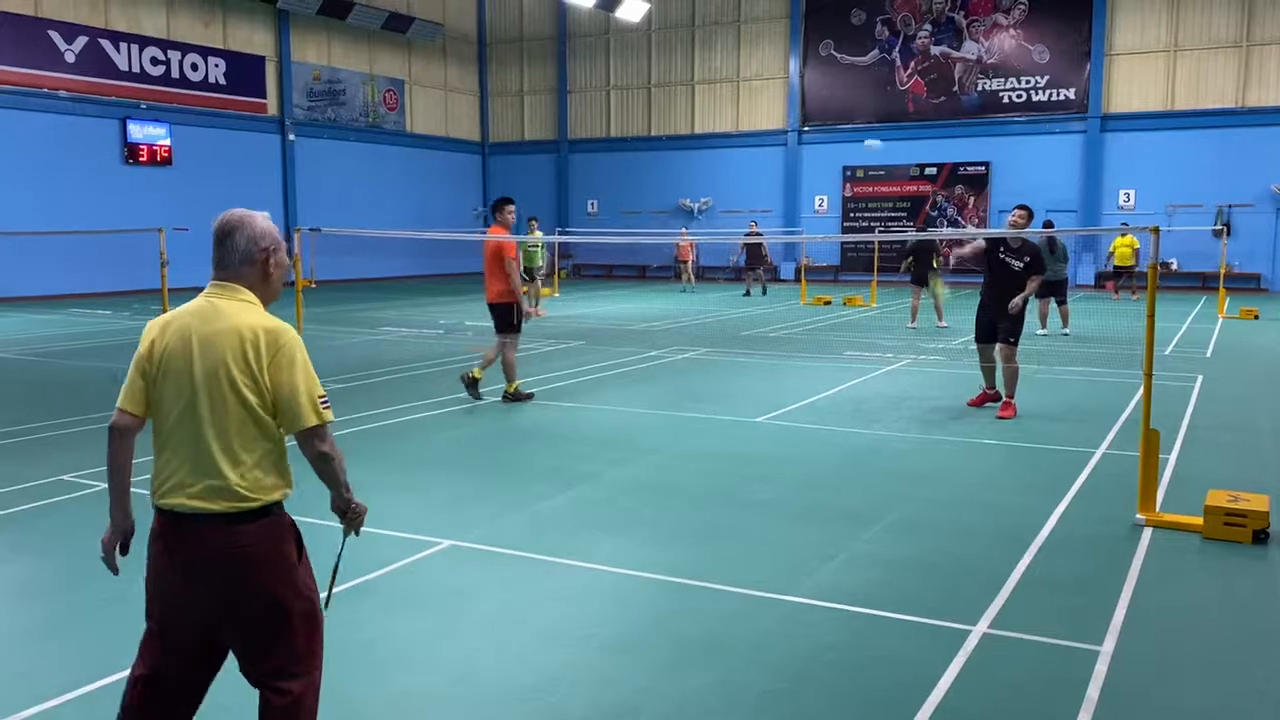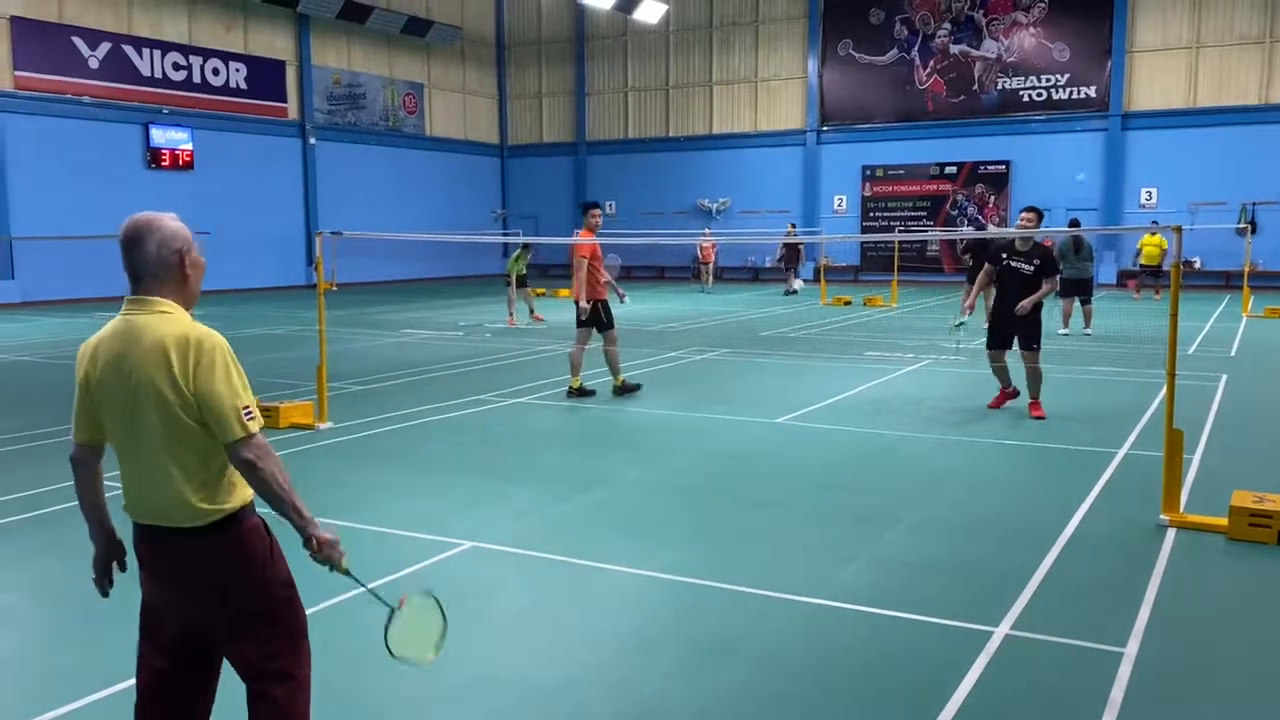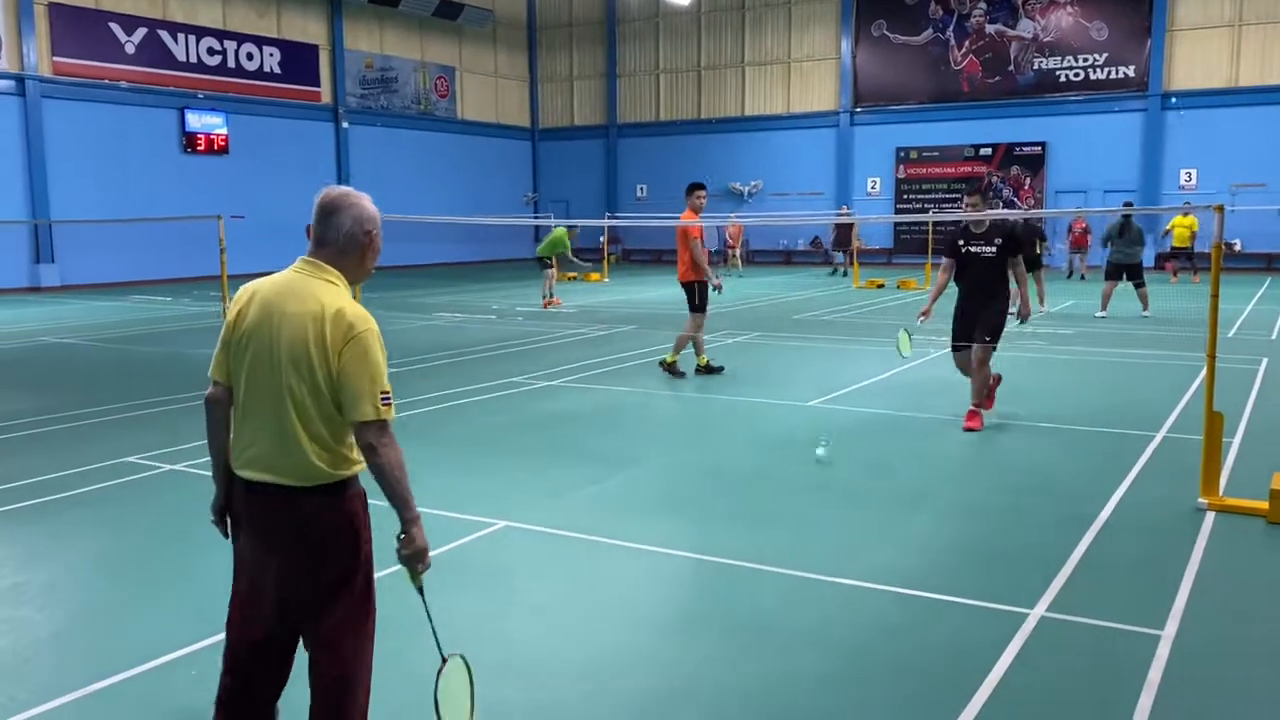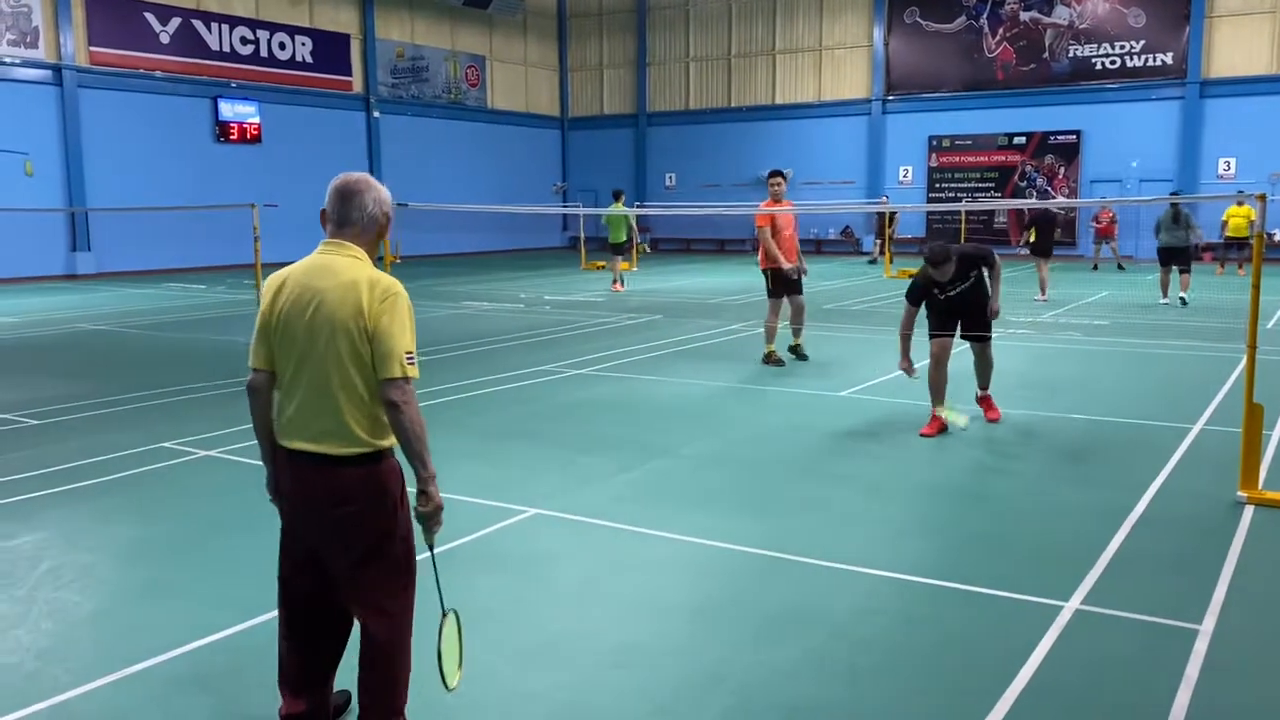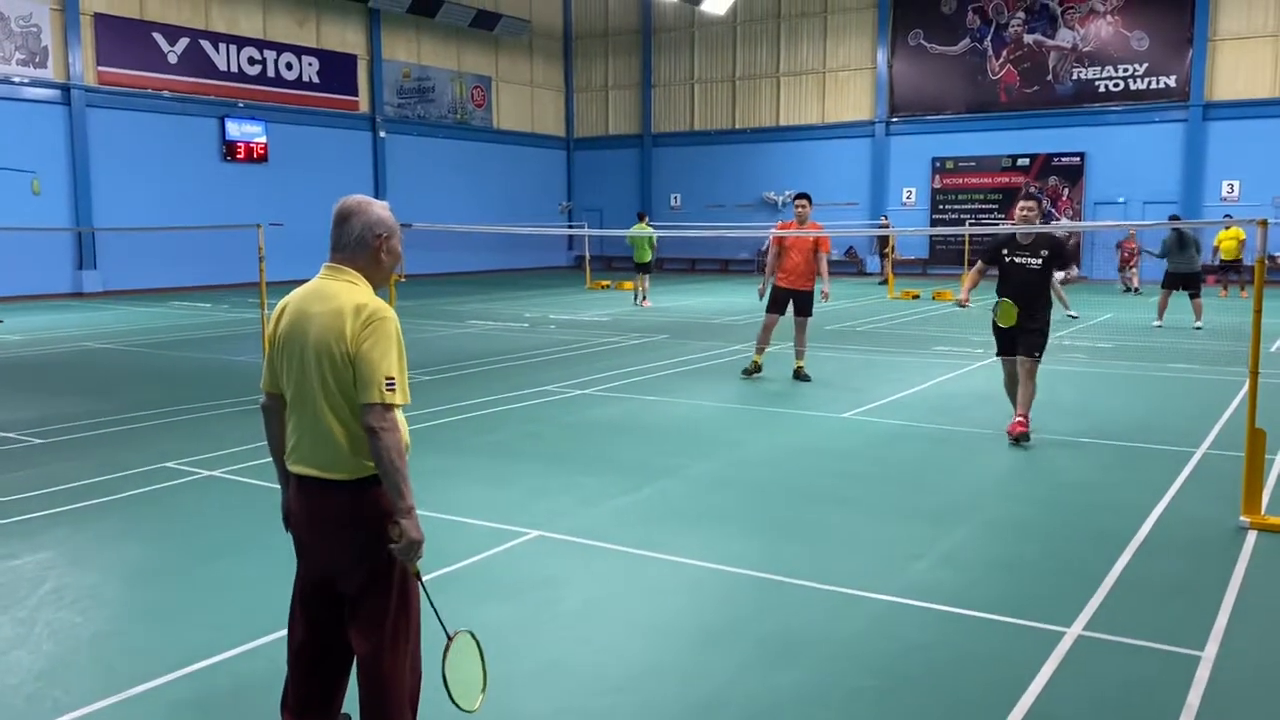
dt=1s
person 1, frame 1
left shoulder: (161, 329)
right shoulder: (272, 336)
left elbow: (121, 428)
right elbow: (317, 443)
left wrist: (119, 516)
right wrist: (344, 498)
left hip: (173, 528)
right hip: (249, 533)
left knee: (163, 667)
right knee: (290, 665)
person 1, frame 2
left shoulder: (95, 350)
right shoulder: (198, 343)
left elbow: (82, 457)
right elbow: (248, 452)
left wrist: (103, 538)
right wrist: (309, 527)
left hip: (154, 540)
right hip: (222, 540)
left knee: (169, 673)
right knee: (278, 664)
person 1, frame 3
left shoulder: (249, 296)
right shoulder: (349, 321)
left elbow: (216, 400)
right elbow: (374, 437)
left wrist: (223, 483)
right wrist: (411, 523)
left hip: (253, 495)
right hip: (322, 503)
left knee: (254, 625)
right knee: (339, 636)
person 1, frame 4
left shoulder: (280, 283)
right shoulder: (382, 290)
left elbow: (258, 384)
right elbow: (396, 396)
left wrist: (273, 463)
right wrist: (427, 480)
left hip: (297, 469)
right hip: (362, 474)
left knee: (307, 599)
right knee: (383, 607)
person 1, frame 5
left shoulder: (290, 305)
right shoulder: (371, 312)
left elbow: (272, 406)
right elbow: (379, 423)
right wrist: (405, 511)
left hip: (307, 493)
right hip: (362, 498)
left knee: (316, 623)
right knee: (384, 633)
person 2, frame 1
left shoulder: (1033, 252)
right shoulder: (995, 241)
left elbow: (1035, 281)
right elbow: (977, 246)
left wrist: (1021, 297)
right wrist: (962, 251)
left hip: (1011, 310)
right hip: (987, 306)
left knee: (1007, 353)
right knee: (984, 350)
left ankle: (1008, 402)
right ankle: (991, 391)
person 2, frame 2
left shoulder: (1044, 254)
right shoulder: (1001, 248)
left elbow: (1051, 284)
right elbow: (986, 274)
left wrist: (1031, 300)
right wrist: (972, 298)
left hip: (1028, 313)
right hip: (1001, 311)
left knee: (1031, 359)
right knee: (995, 355)
left ankle: (1034, 402)
right ankle: (1008, 389)
person 2, frame 3
left shoulder: (1005, 232)
right shoulder: (956, 236)
left elbow: (1018, 267)
right elbow: (945, 272)
left wrist: (1024, 301)
right wrist: (930, 303)
left hip: (994, 306)
right hip: (965, 305)
left knee: (979, 357)
right knee: (961, 360)
left ankle: (976, 410)
right ankle: (990, 380)
person 2, frame 4
left shoulder: (973, 255)
right shoulder: (922, 281)
left elbow: (995, 263)
right elbow: (909, 317)
left wrist: (994, 299)
right wrist: (905, 357)
left hip: (976, 302)
right hip: (942, 310)
left knee: (983, 351)
right knee: (938, 355)
left ankle: (984, 396)
right ankle: (937, 417)
person 2, frame 5
left shoulder: (1052, 243)
right shoulder: (1001, 243)
right elbow: (979, 270)
right wrist: (966, 291)
left hip: (1036, 317)
left knee: (1027, 368)
right knee: (1010, 368)
left ankle: (1021, 422)
right ankle: (1019, 415)
person 3, frame 1
left shoulder: (491, 236)
right shoulder: (506, 239)
right elbow: (512, 274)
right wrist: (524, 303)
left hip: (494, 297)
right hip: (508, 299)
left knee: (503, 343)
right knee: (511, 345)
left ankle: (473, 375)
right ankle: (512, 390)
person 3, frame 2
left shoulder: (590, 239)
right shoulder: (585, 239)
right elbow: (580, 270)
left wrist: (616, 288)
right wrist: (583, 299)
left hip: (590, 298)
right hip: (594, 298)
left knee: (581, 341)
right knee: (611, 339)
left ankle: (575, 385)
right ankle: (619, 383)
person 3, frame 3
left shoulder: (692, 219)
right shoulder: (691, 220)
right elbow: (697, 252)
right wrist: (711, 277)
left hip: (694, 277)
right hip: (694, 278)
left knee: (698, 321)
right knee: (696, 322)
left ankle: (702, 362)
right ankle: (670, 360)
person 3, frame 4
left shoulder: (790, 207)
right shoulder: (765, 209)
right elbow: (766, 239)
left wrist: (801, 261)
right wrist: (782, 262)
left hip: (792, 266)
right hip: (774, 266)
left knee: (799, 305)
right knee: (775, 308)
left ankle: (796, 344)
right ankle: (769, 352)
person 3, frame 5
left shoulder: (819, 231)
right shoulder: (782, 228)
left elbow: (822, 260)
right elbow: (772, 257)
left wrist: (826, 284)
right wrist: (764, 282)
left hip: (805, 287)
right hip: (781, 284)
left knee: (801, 327)
right knee: (768, 323)
left ankle: (799, 367)
right ankle: (756, 362)
